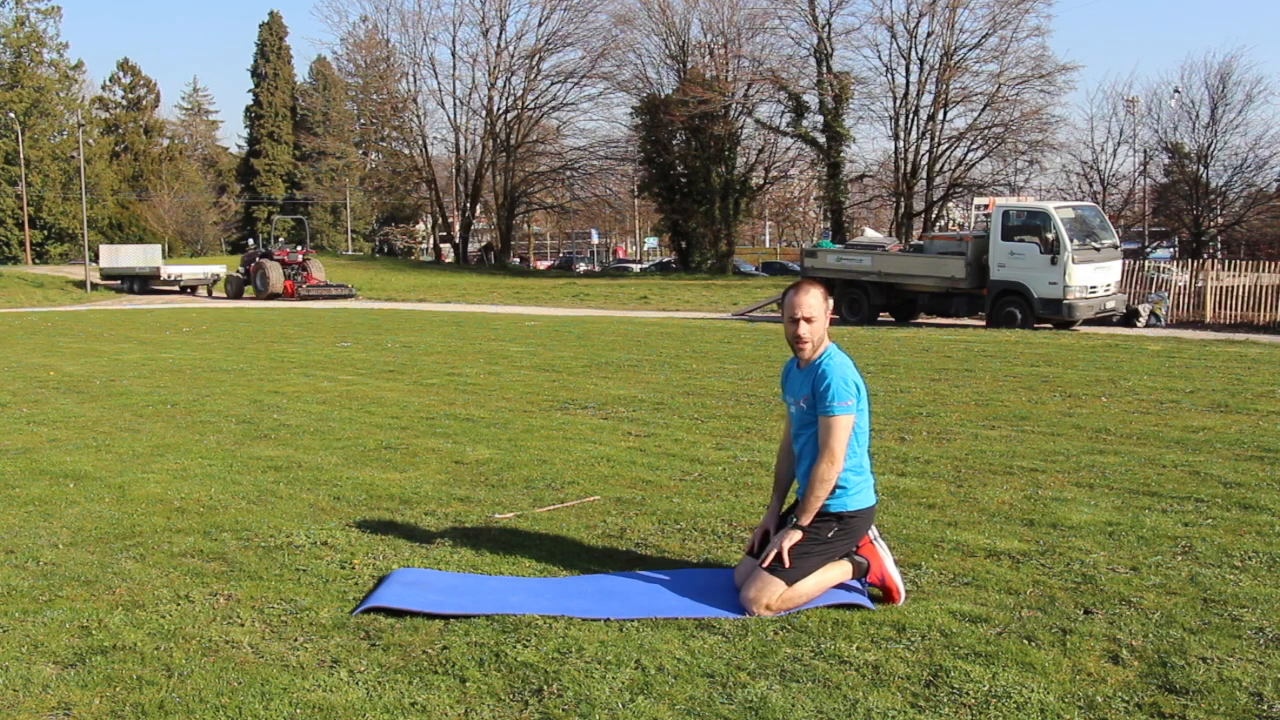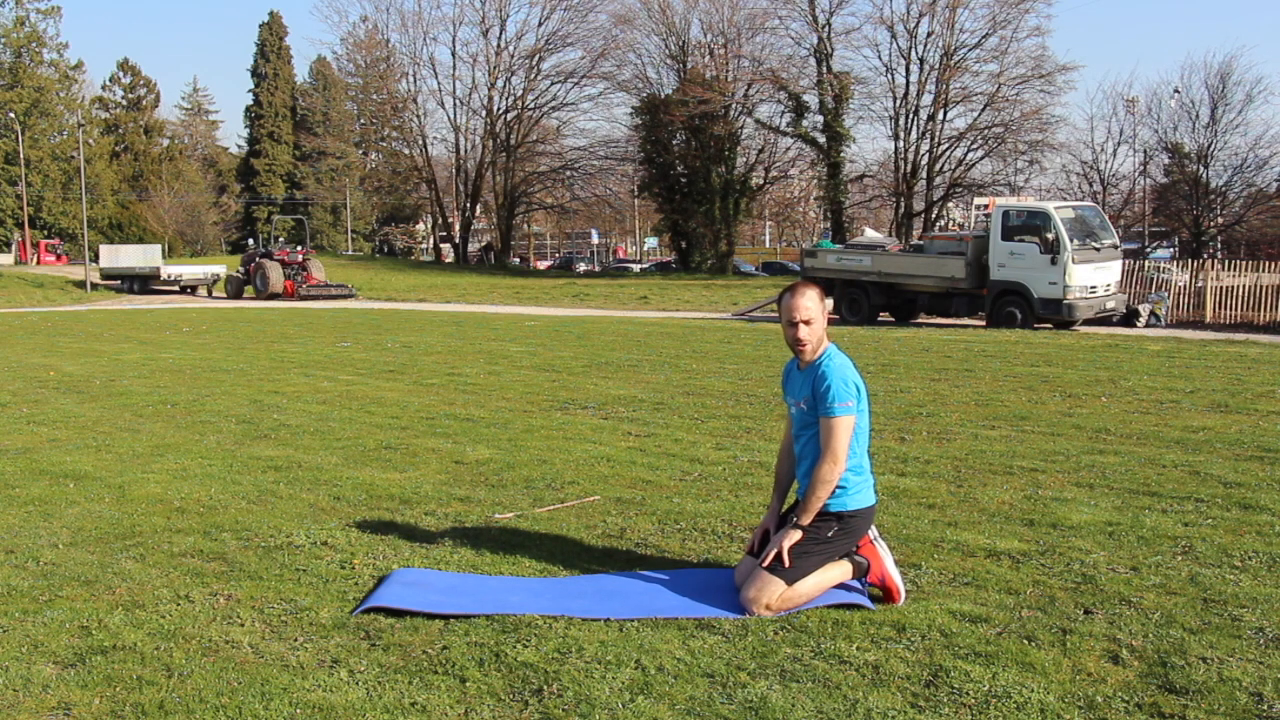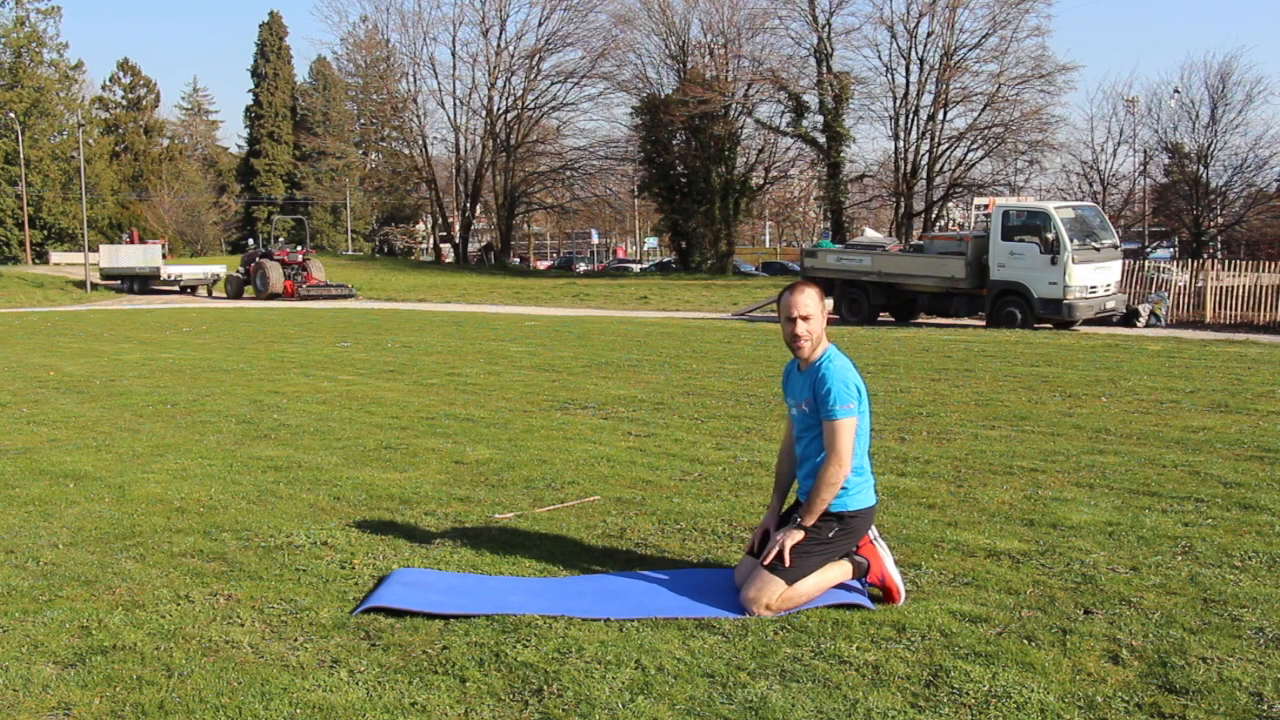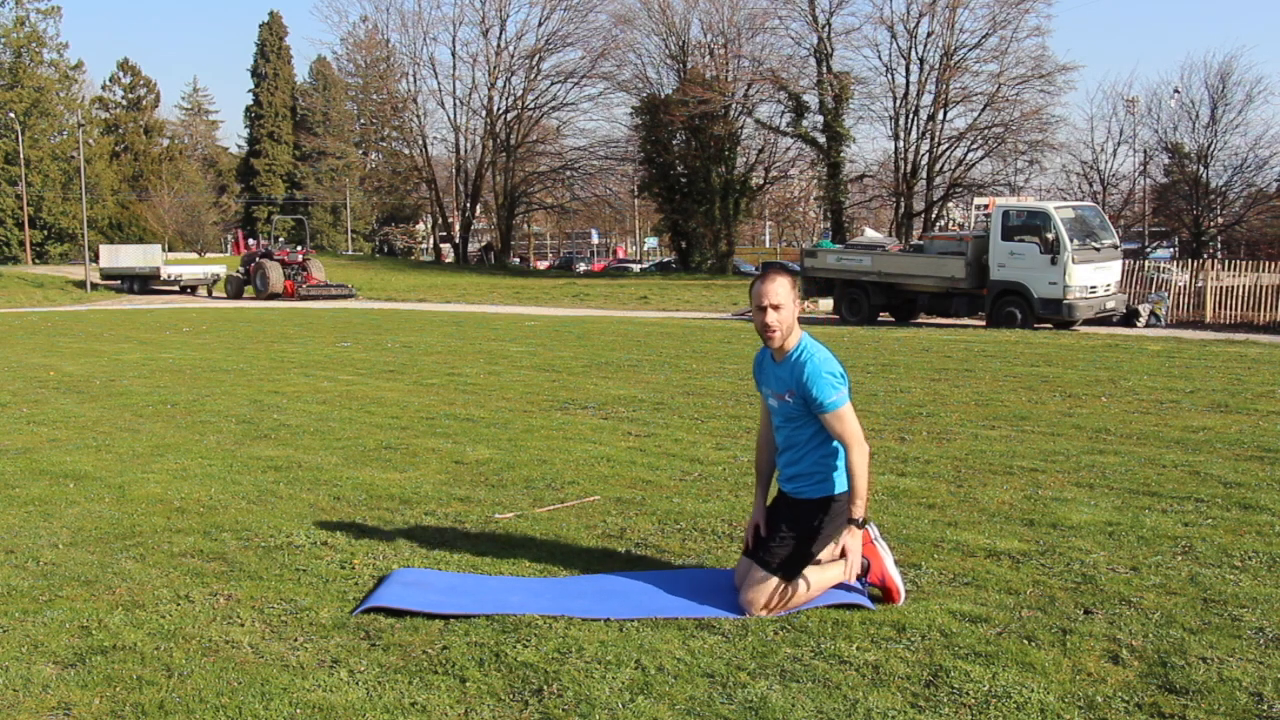
dt=0.7s
person 1, frame 1
left shoulder: (834, 374)
right shoulder: (793, 369)
left elbow: (831, 463)
left wrist: (797, 527)
right wrist: (773, 511)
left hip: (840, 510)
right hip: (812, 501)
left knee: (757, 600)
right knee: (743, 577)
left ankle: (859, 564)
right ankle: (849, 551)
person 1, frame 2
left shoulder: (834, 375)
right shoulder: (793, 370)
left elbow: (833, 463)
left wrist: (797, 526)
right wrist: (774, 510)
left hip: (840, 510)
right hip: (813, 501)
left knee: (757, 600)
right knee: (743, 577)
left ankle: (858, 564)
right ankle: (852, 548)
person 1, frame 3
left shoulder: (834, 376)
right shoulder: (794, 371)
left elbow: (839, 466)
left wrist: (800, 525)
right wrist: (774, 510)
left hip: (840, 511)
right hip: (812, 503)
left knee: (756, 600)
right knee: (742, 576)
left ankle: (859, 564)
right ankle: (852, 550)
person 1, frame 4
left shoulder: (814, 367)
right shoulder: (764, 361)
left elbow: (857, 448)
left wrist: (854, 524)
right wrist: (759, 502)
left hip: (823, 499)
right hip: (791, 494)
left knee: (754, 601)
right knee: (742, 579)
left ankle: (858, 563)
right ankle: (841, 551)
